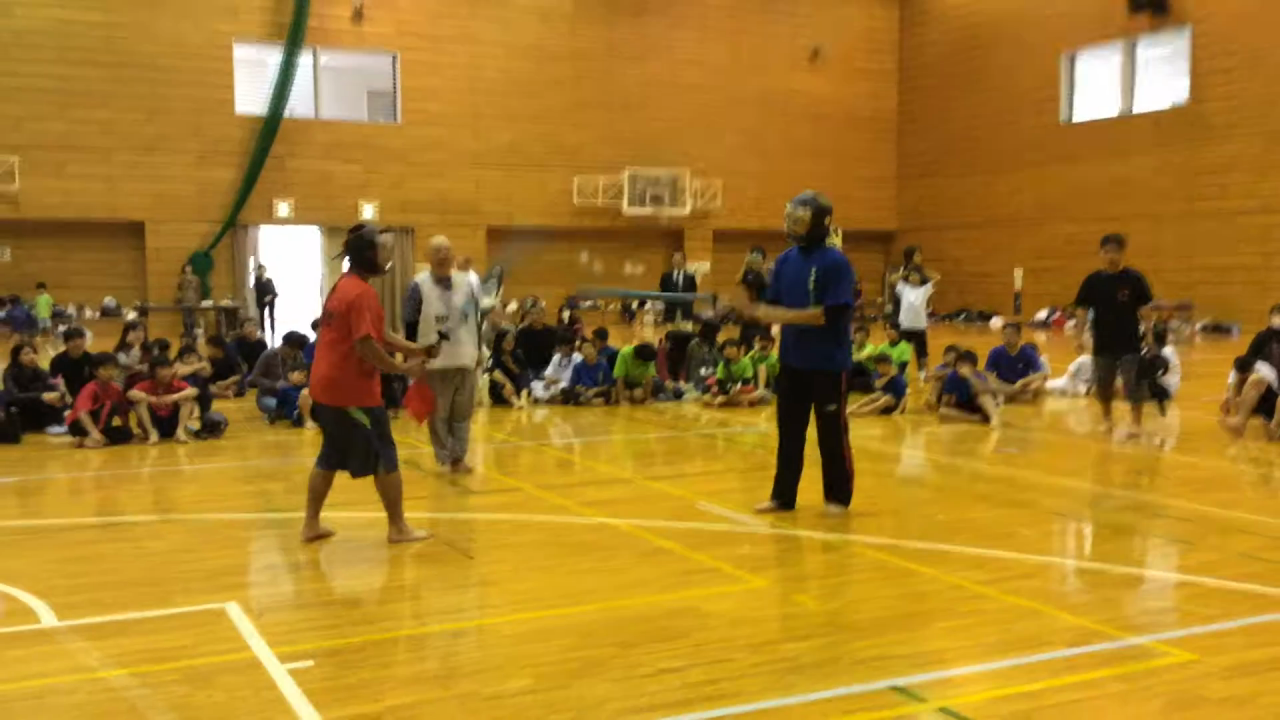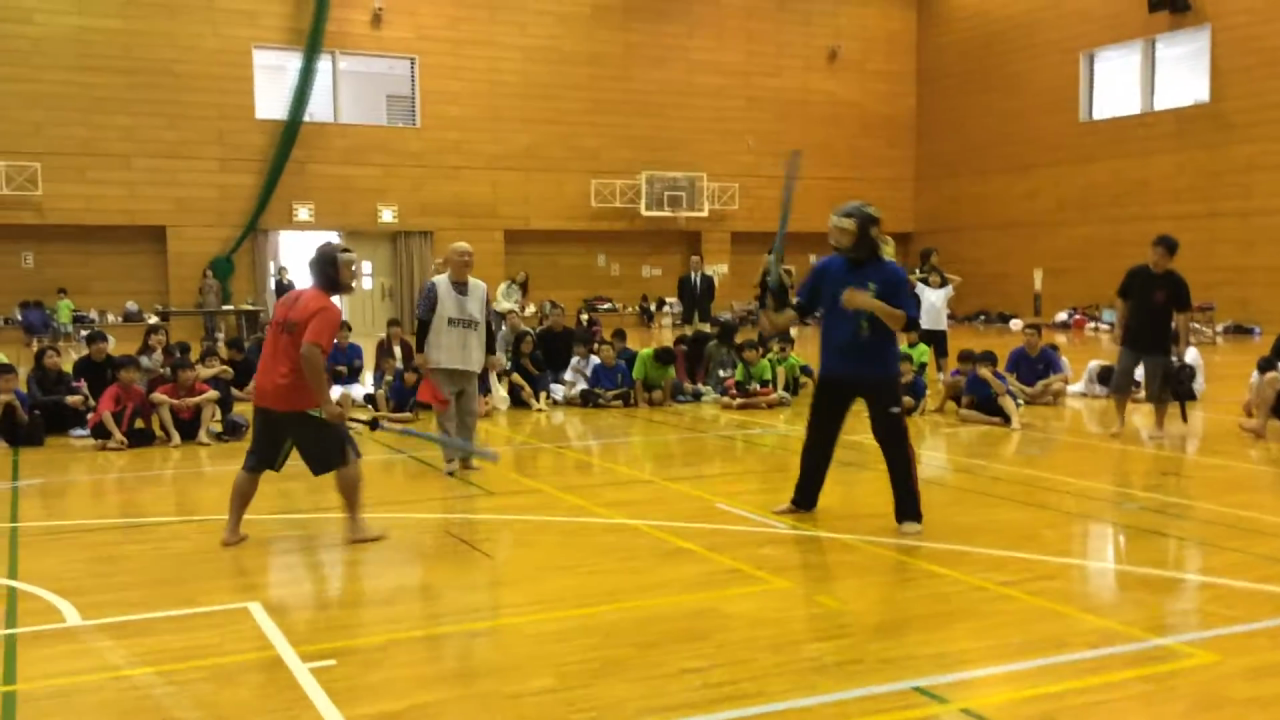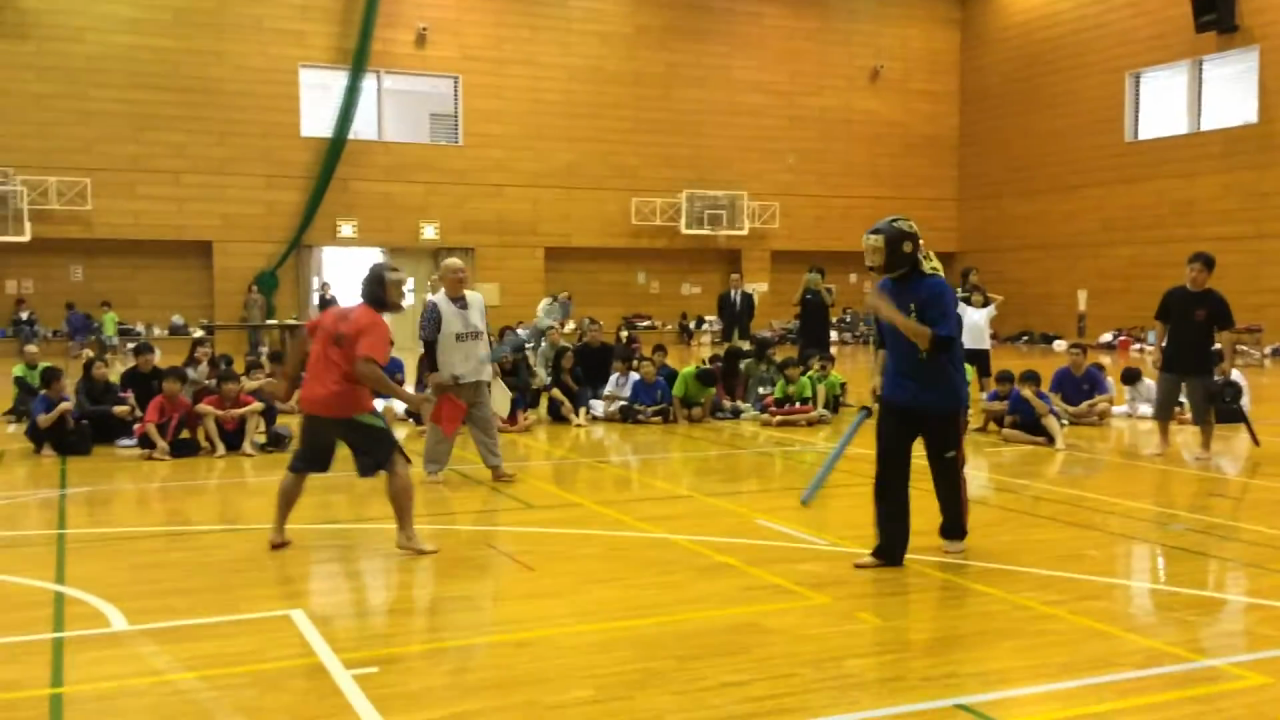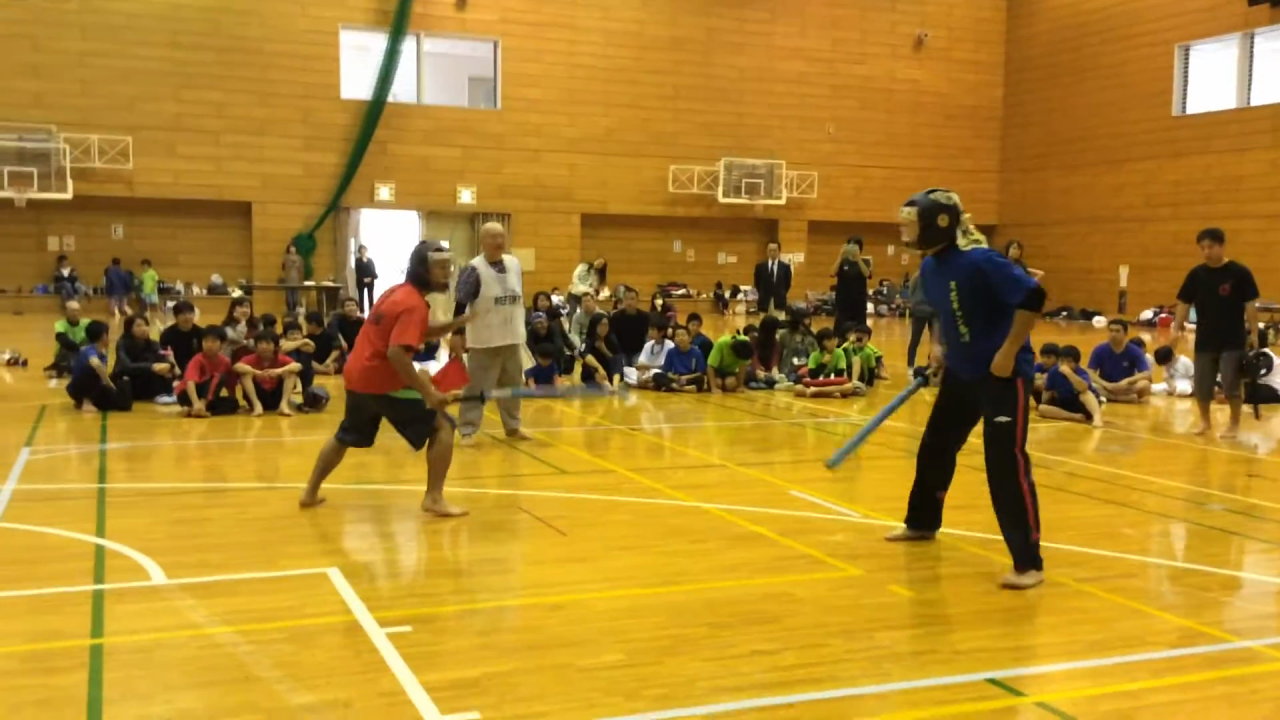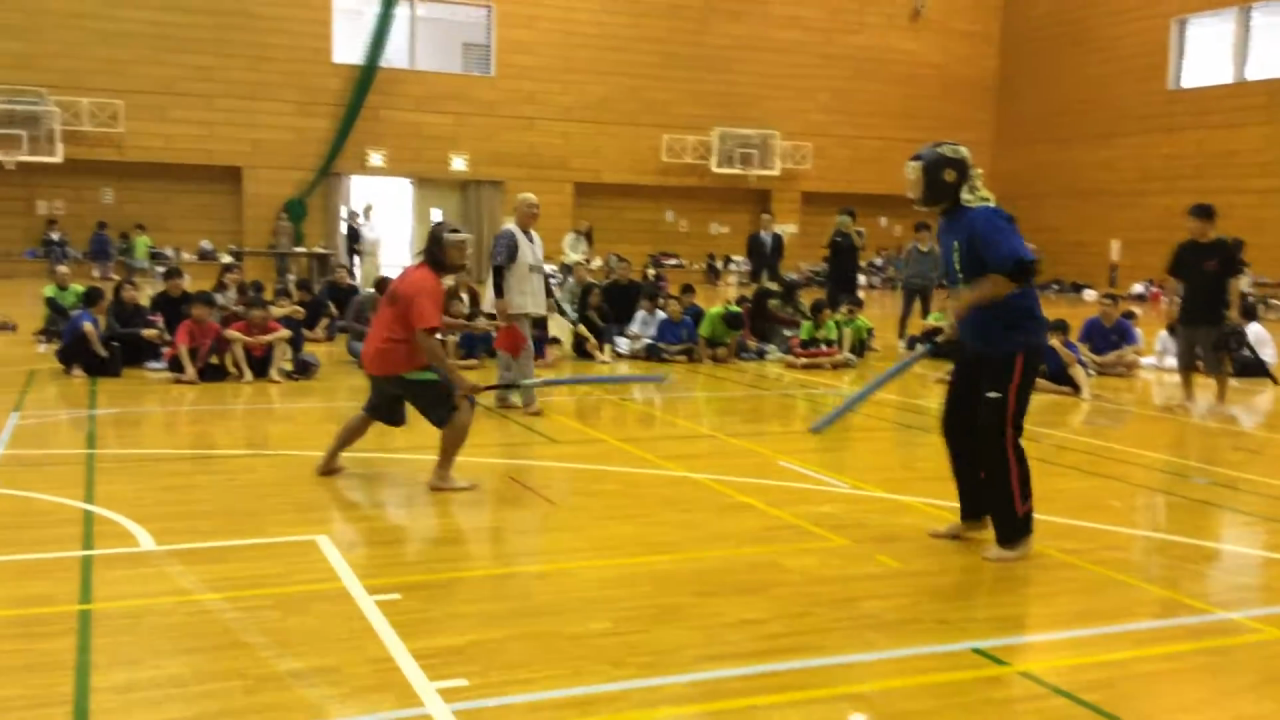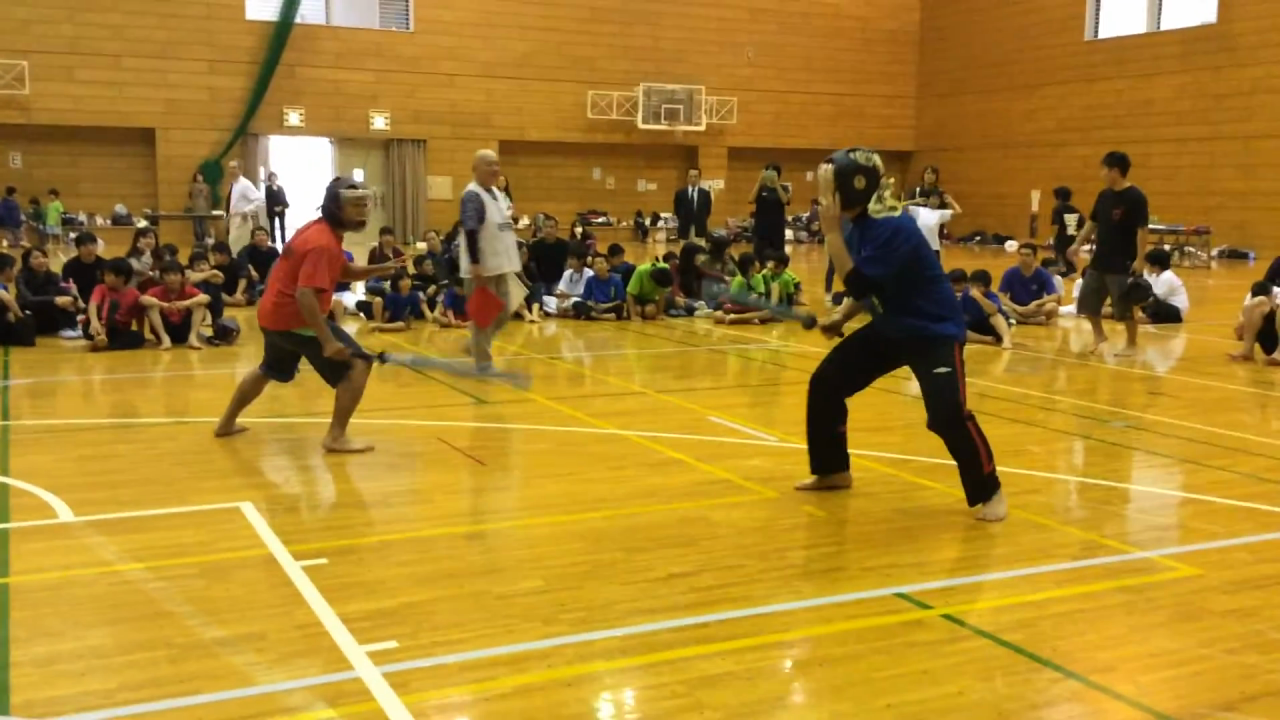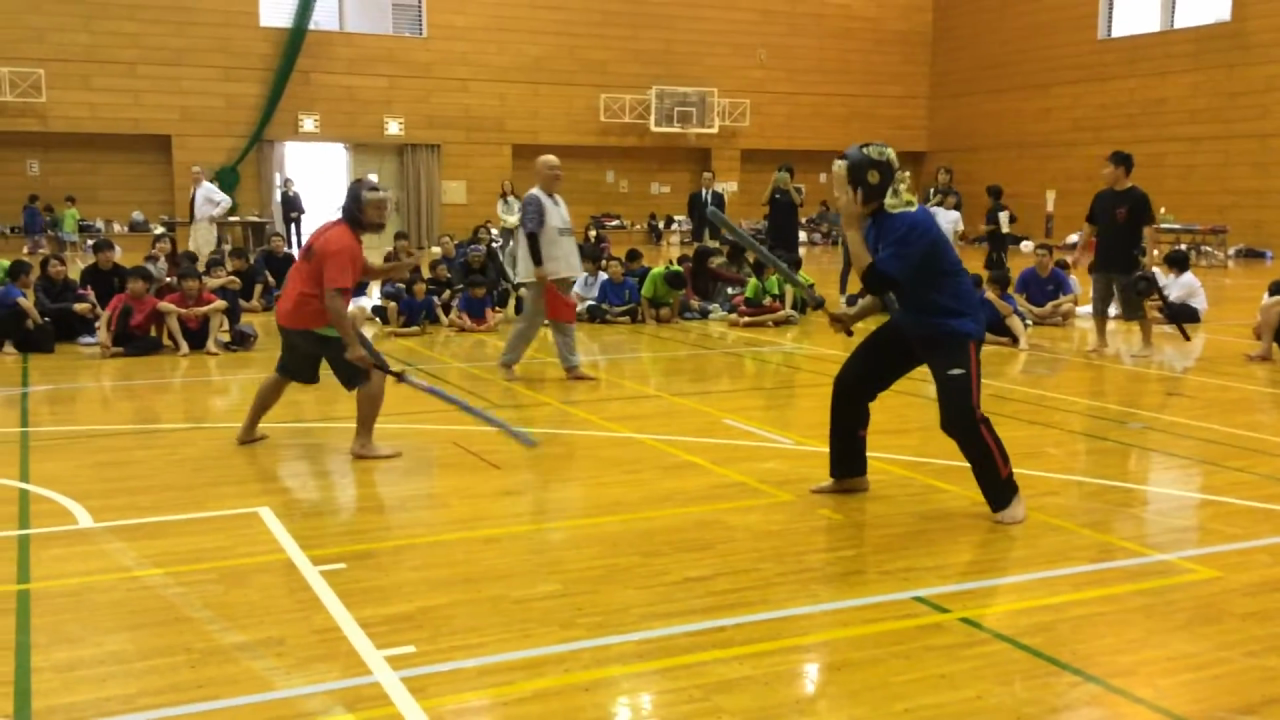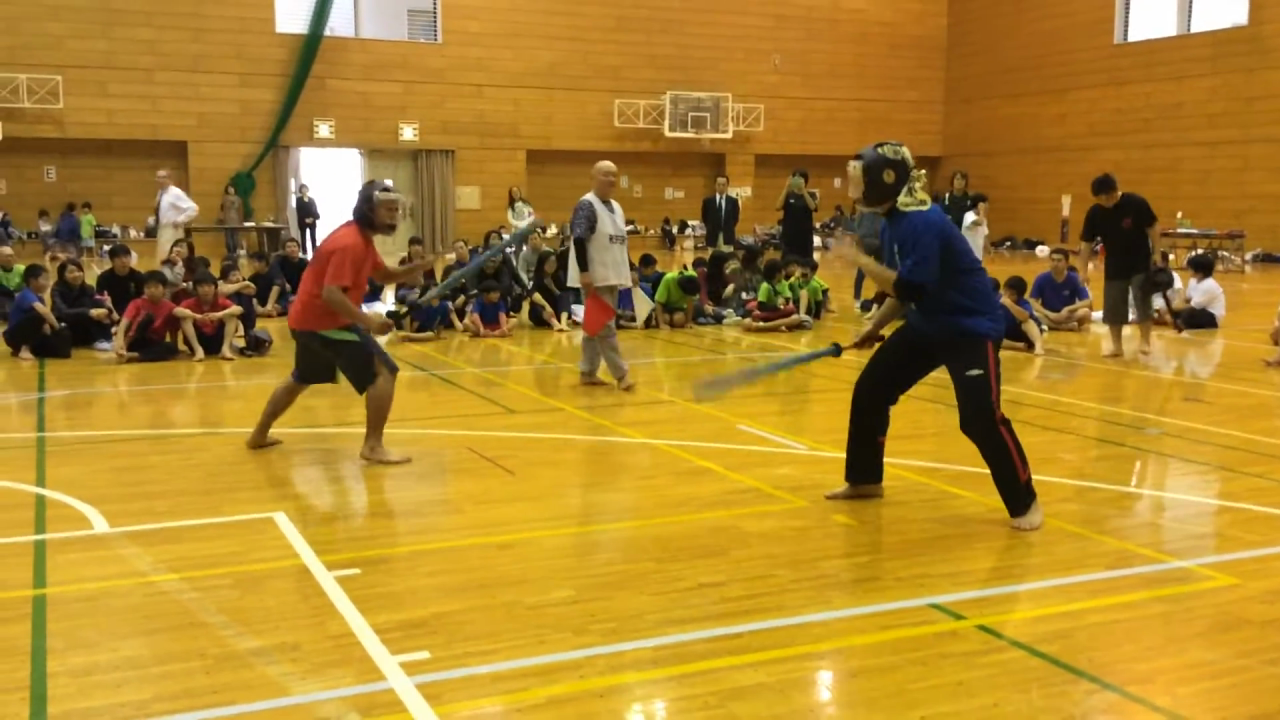
dt=0.5s
person 1, frame 1
left shoulder: (835, 262)
right shoulder: (786, 259)
left elbow: (834, 313)
right elbow: (773, 304)
left wrist: (783, 315)
right wrist: (753, 308)
left hip: (828, 361)
right hip: (792, 360)
left knee: (831, 431)
right knee: (789, 430)
left ankle: (837, 496)
right ankle: (782, 496)
person 1, frame 2
left shoulder: (890, 273)
right shoulder: (826, 268)
left elbow: (905, 321)
right elbow: (803, 307)
left wrist: (872, 304)
right wrist: (777, 321)
left hip: (880, 371)
right hip: (835, 370)
left knee: (895, 440)
right knee: (819, 437)
left ankle: (909, 514)
right ankle: (803, 499)
person 1, frame 3
left shoulder: (935, 288)
right shoulder: (882, 288)
left elbow: (938, 342)
left wrist: (893, 315)
right wrist: (878, 376)
left hip: (942, 396)
right hip: (897, 396)
left knee: (947, 469)
right knee: (889, 470)
left ankle: (954, 532)
right ankle: (889, 549)
person 1, frame 4
left shoulder: (978, 261)
right shoulder: (931, 266)
left elbow: (1032, 297)
left wrist: (1009, 352)
right wrist: (942, 347)
left hip: (1002, 372)
right hip: (961, 372)
left knee: (1006, 455)
right knee: (935, 446)
left ankle: (1027, 561)
right ankle: (922, 522)
person 1, frame 5
left shoulder: (985, 220)
right shoulder: (949, 221)
left elbow: (1019, 270)
left wrist: (967, 300)
right wrist: (959, 311)
left hip: (1015, 342)
right hip: (976, 341)
left knee: (996, 434)
right knee: (959, 424)
left ankle: (1016, 534)
right ankle: (975, 514)
person 1, frame 6
left shoulder: (894, 229)
right shoulder: (858, 226)
left elbow: (858, 283)
left wrist: (832, 233)
right wrist: (839, 318)
left hip: (934, 331)
right hip: (889, 327)
left knee: (947, 412)
right knee: (825, 383)
left ankle: (989, 492)
right ankle: (833, 470)
person 1, frame 7
left shoulder: (911, 223)
right shoulder: (878, 222)
left elbow: (875, 280)
left wrist: (852, 229)
right wrist: (853, 315)
left hip: (953, 327)
right hip: (909, 324)
left knee: (961, 416)
right knee: (849, 386)
left ankle: (1007, 497)
right ankle: (849, 475)
person 1, frame 8
left shoulder: (924, 223)
right shoulder: (896, 221)
left elbow: (912, 288)
left wrist: (862, 261)
right wrist: (874, 326)
left hip: (971, 327)
right hip: (927, 326)
left knee: (981, 417)
right knee: (869, 390)
left ankle: (1025, 503)
right ankle: (865, 480)
person 2, frame 1
left shoulder: (342, 285)
right shoulder: (363, 294)
left elbow: (378, 335)
right elbow: (365, 347)
left wrist: (410, 349)
right wrist: (401, 367)
left hip: (325, 386)
right hip: (352, 390)
left knee: (330, 458)
right knee: (384, 459)
left ankle: (311, 524)
right ankle: (398, 528)
person 2, frame 2
left shoulder: (291, 298)
right shoulder: (327, 309)
right elbow: (309, 353)
right wrist: (326, 402)
left hip: (266, 394)
right hip: (298, 399)
left knee: (254, 464)
right knee: (347, 456)
left ankle: (232, 529)
right ankle: (356, 525)
person 2, frame 3
left shoulder: (336, 313)
right shoulder: (376, 326)
left elbow: (303, 338)
right elbow: (366, 369)
left wrist: (288, 375)
right wrist: (405, 396)
left hip: (313, 403)
right hip: (347, 405)
left knee: (299, 467)
right knee: (396, 462)
left ankle: (277, 531)
right ankle: (407, 535)
person 2, frame 4
left shoulder: (396, 292)
right shoulder: (414, 305)
left elbow: (416, 335)
right elbow: (396, 353)
left wrist: (454, 325)
right wrist: (426, 392)
left hip: (357, 377)
right hip: (384, 382)
left knee: (344, 438)
right knee: (442, 427)
left ankle: (310, 492)
right ankle: (434, 498)
person 2, frame 5
left shoulder: (413, 274)
right shoulder: (427, 286)
right elbow: (425, 338)
right wrist: (457, 378)
left hip: (377, 358)
right hip: (401, 362)
left knee: (372, 412)
right knee: (462, 405)
left ankle: (329, 460)
right ankle: (442, 475)
person 2, frame 6
left shoulder: (320, 230)
right shoulder: (323, 243)
left elbow: (346, 273)
right elbow: (305, 295)
left wrist: (381, 269)
right wrist: (327, 340)
left hip: (273, 314)
right hip: (294, 318)
left knee: (268, 370)
right knee: (358, 365)
left ankle: (227, 422)
right ankle: (336, 436)
person 2, frame 7
left shoulder: (338, 231)
right shoulder: (344, 243)
left elbow: (363, 272)
right elbow: (333, 298)
left wrist: (399, 268)
right wrist: (352, 344)
left hip: (290, 314)
right hip: (312, 318)
left knee: (286, 373)
right knee: (374, 370)
left ankle: (249, 429)
right ankle: (363, 442)
person 2, frame 8
left shoulder: (364, 240)
right shoulder: (349, 244)
left elbow: (385, 276)
right elbow: (331, 294)
left wrist: (416, 267)
right wrist: (367, 320)
left hip: (306, 320)
right hip: (323, 322)
left knee: (300, 380)
right knee: (384, 372)
left ankle: (260, 434)
right ankle: (373, 446)
person 3, frame 1
left shoulder: (467, 282)
right shoulder: (419, 285)
left elbow: (475, 318)
right elbow: (410, 323)
left wrist: (479, 350)
left hip: (464, 359)
right hip: (434, 361)
left knee: (463, 411)
right knee: (439, 412)
left ankle: (459, 456)
right ankle: (445, 458)
person 3, frame 2
left shoulder: (481, 289)
right shoulder: (435, 286)
left elbow: (487, 325)
right elbow: (423, 322)
left wrist: (491, 354)
right wrist: (420, 352)
left hip: (469, 362)
right hip: (441, 361)
left knee: (469, 412)
right knee: (445, 410)
left ankle: (466, 456)
right ankle: (451, 457)
person 3, frame 3
left shoulder: (477, 299)
right shoulder: (435, 306)
left elbow: (485, 334)
right elbow: (428, 342)
left wrist: (491, 363)
right wrist: (433, 372)
left hip: (477, 374)
right hip: (449, 376)
left knee: (485, 420)
left ankle: (496, 466)
right ankle: (433, 468)
person 3, frame 4
left shoulder: (515, 264)
right shoulder: (474, 269)
right elbow: (460, 304)
left wrist: (521, 328)
left hip: (512, 337)
right hip: (485, 340)
left knee: (513, 383)
right knee: (477, 386)
left ankle: (513, 427)
right ankle: (467, 430)
person 3, frame 5
left shoulder: (535, 238)
right shoulder: (507, 235)
left elbow: (540, 272)
right elbow: (498, 269)
left wrist: (547, 297)
right wrist: (500, 299)
left hip: (529, 304)
right hip: (512, 305)
left knee: (511, 351)
right knee: (523, 351)
left ankle: (503, 396)
right ankle: (528, 400)
person 3, frame 6
left shoulder: (497, 193)
right shoulder: (472, 196)
right elbow: (470, 233)
left wrist: (514, 257)
right wrist: (475, 265)
left hip: (500, 266)
right hip: (483, 267)
left knee: (504, 311)
left ankle: (478, 350)
right ankle: (483, 363)
person 3, frame 7
left shoulder: (559, 200)
right shoulder: (533, 200)
right elbow: (530, 235)
left wrist: (569, 268)
right wrist: (538, 268)
left hip: (563, 270)
right hip: (544, 272)
left knee: (565, 319)
right knee: (531, 319)
left ankle: (572, 366)
right ankle: (507, 362)
person 3, frame 8
left shoulder: (616, 207)
right shoulder: (586, 205)
right elbow: (579, 241)
left wrist: (628, 272)
right wrist: (584, 273)
left hip: (612, 276)
right hip: (594, 277)
right knee: (605, 327)
left ankle: (587, 372)
right ankle: (621, 374)
person 4, frame 1
left shoulder: (1134, 278)
right shoulder: (1092, 280)
left elbow: (1143, 307)
right elbow: (1082, 309)
right wrist: (1079, 335)
left hip: (1130, 342)
right hip: (1103, 342)
left knee: (1133, 383)
right knee: (1103, 383)
left ankle: (1136, 423)
right ankle: (1107, 419)
person 4, frame 2
left shoulder: (1177, 282)
right shoulder: (1135, 274)
left elbow: (1182, 314)
right elbow: (1122, 300)
left wrist: (1182, 343)
right wrist: (1119, 326)
left hip: (1159, 343)
right hip: (1131, 339)
left knee: (1159, 386)
right knee: (1120, 378)
left ankle: (1159, 425)
right ankle: (1120, 419)
person 4, frame 3
left shoulder: (1216, 301)
right shoulder: (1172, 295)
left elbow: (1224, 331)
right elbow: (1161, 323)
left wrist: (1227, 360)
right wrist: (1157, 349)
left hip: (1200, 364)
right hip: (1171, 361)
left knee: (1202, 407)
right knee: (1163, 404)
left ankle: (1205, 447)
right ankle: (1163, 441)
person 4, frame 4
left shoulder: (1240, 273)
right shoulder: (1196, 274)
left elbow: (1250, 304)
right elbow: (1184, 303)
left wrist: (1253, 333)
right wrist: (1176, 328)
left hip: (1233, 340)
right hip: (1205, 339)
left knee: (1231, 383)
right knee: (1202, 384)
left ankle: (1234, 424)
right ankle: (1205, 421)
person 4, frame 5
left shoulder: (1225, 249)
right shoulder: (1184, 249)
left elbow: (1233, 281)
right elbow: (1175, 278)
left wrist: (1233, 309)
left hip: (1214, 315)
right hip: (1188, 313)
left knee: (1216, 360)
right knee: (1185, 358)
left ankle: (1221, 397)
right ankle: (1188, 395)
person 4, frame 6
left shoulder: (1136, 198)
right shoulder: (1104, 195)
left elbow: (1142, 230)
right elbow: (1093, 222)
left wrist: (1139, 259)
right wrist: (1077, 244)
left hip: (1122, 264)
right hip: (1099, 260)
left knee: (1124, 306)
right knee: (1087, 300)
left ankle: (1131, 344)
right ankle: (1099, 335)
person 4, frame 7
left shoulder: (1138, 197)
right shoulder: (1101, 197)
left elbow: (1148, 228)
right elbow: (1090, 225)
left wrist: (1148, 255)
right wrist: (1079, 249)
left hip: (1128, 263)
right hip: (1102, 261)
left knee: (1134, 304)
right knee: (1099, 303)
left ankle: (1147, 344)
right ankle: (1100, 340)
person 4, frame 8
left shoulder: (1136, 203)
right shoulder: (1094, 213)
left elbow: (1152, 227)
right elbow: (1087, 242)
right wrist: (1083, 269)
left hip: (1140, 265)
right hip: (1114, 268)
left knee: (1143, 302)
right knee: (1112, 306)
left ankle: (1144, 342)
right ankle: (1117, 346)
